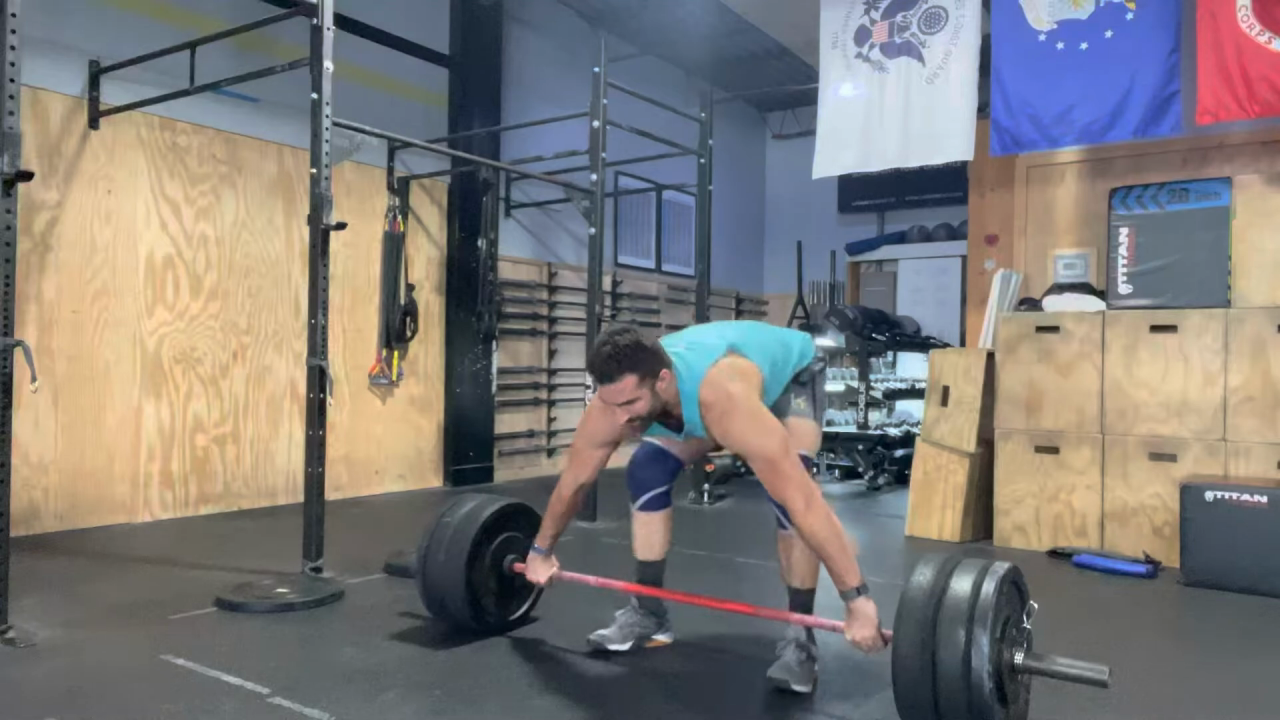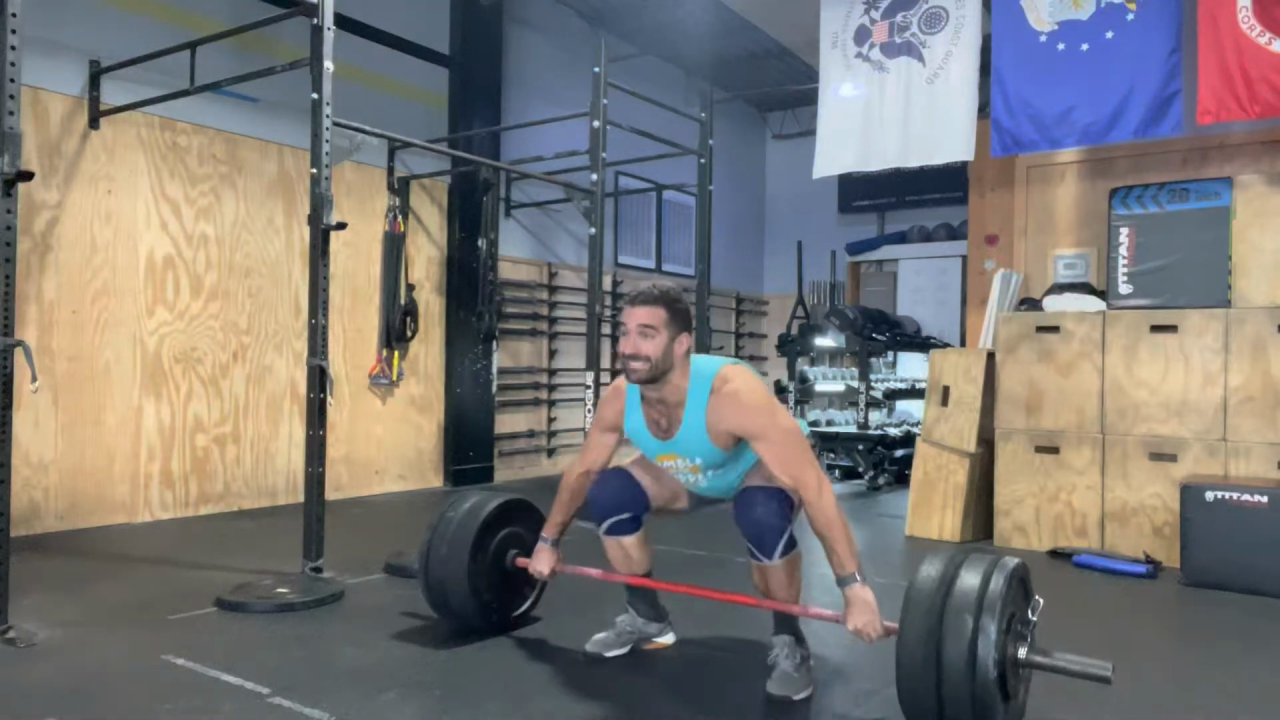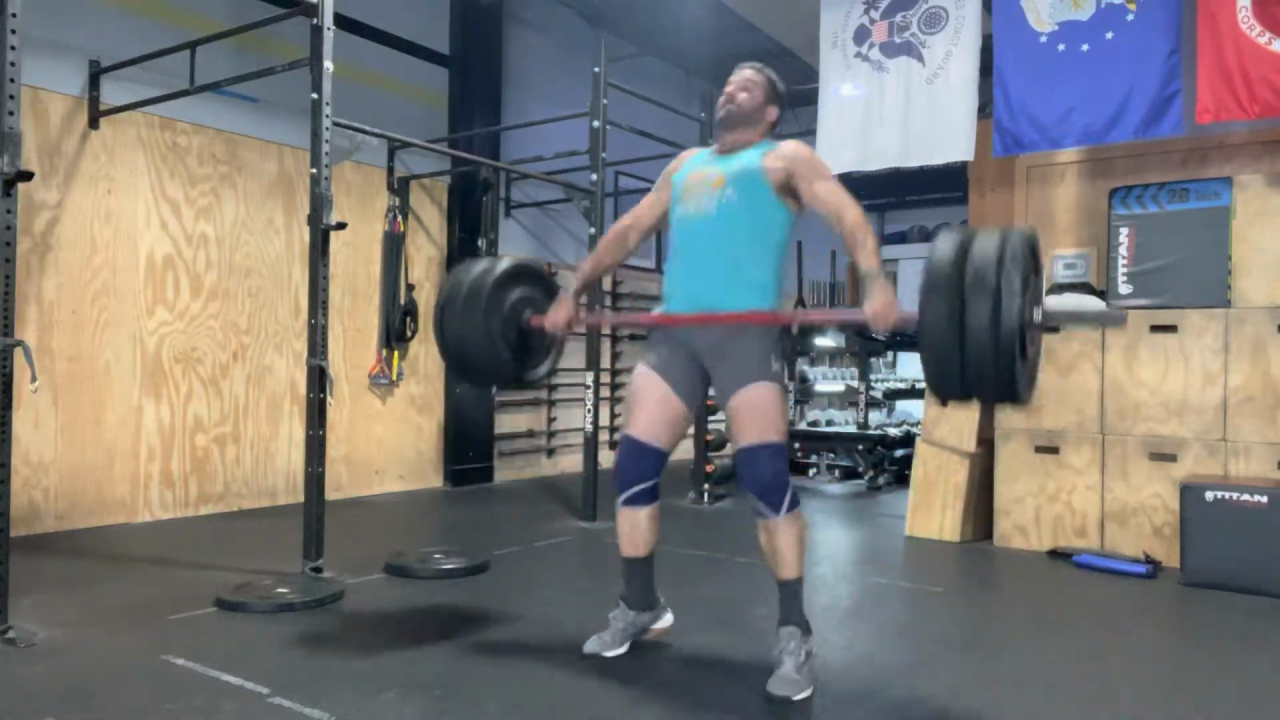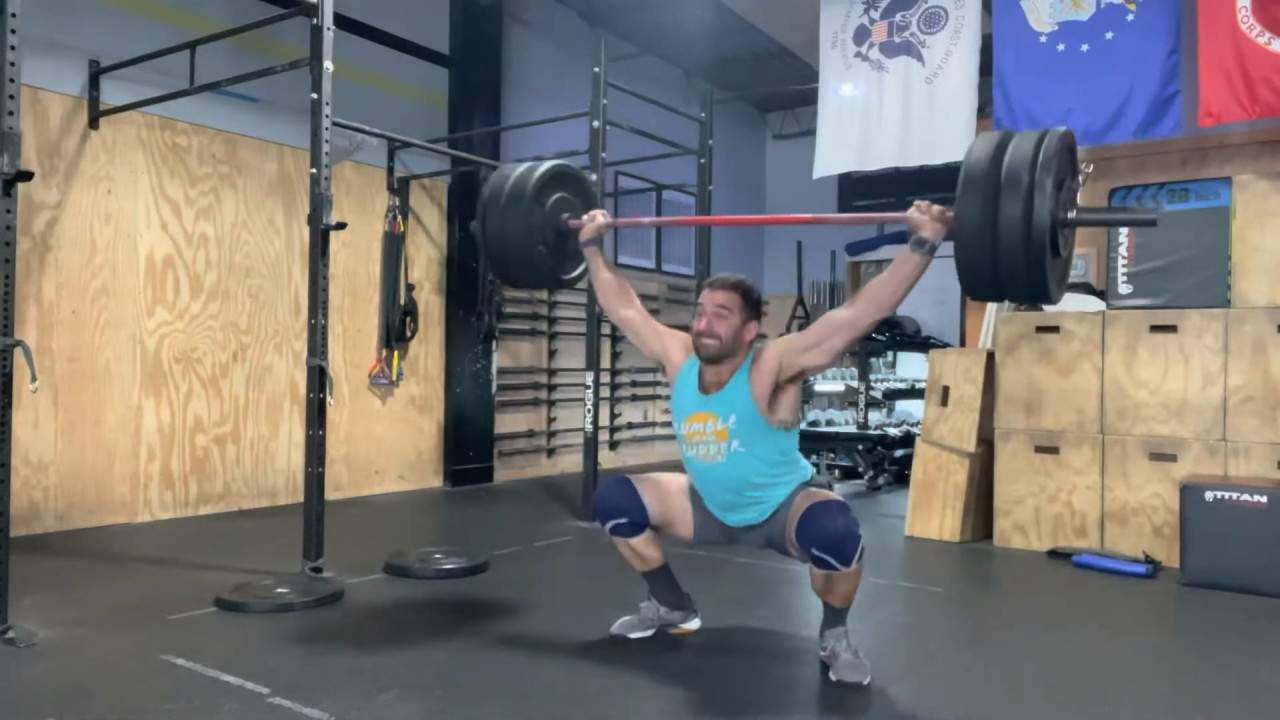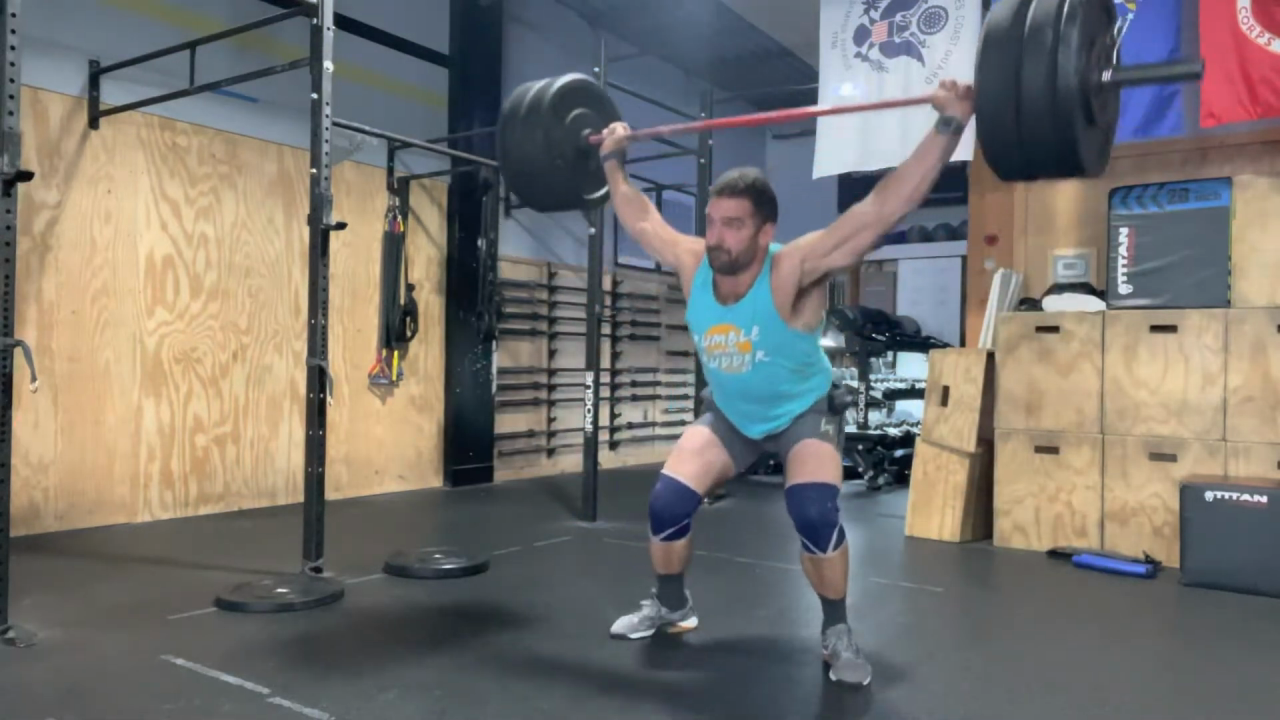
dt=0.7s
person 1, frame 1
left shoulder: (722, 396)
right shoulder: (615, 398)
left elbow: (804, 500)
right elbow: (574, 480)
left wrist: (857, 600)
right wrist: (541, 551)
left hip: (788, 374)
left knee: (789, 491)
right knee: (647, 473)
left ankle: (800, 637)
right ankle: (647, 612)
person 1, frame 2
left shoulder: (732, 393)
right shoulder: (619, 398)
left elbow: (813, 485)
right elbow: (582, 470)
left wrist: (854, 589)
right wrist: (548, 542)
left hip: (764, 459)
right hip: (692, 472)
left knee: (763, 517)
right knee: (609, 494)
left ankle: (788, 643)
right ankle: (647, 619)
person 1, frame 3
left shoulder: (786, 159)
right shoulder: (687, 165)
left elbow: (847, 217)
right elbow: (628, 231)
left wrist: (874, 281)
right wrist: (573, 292)
left hip: (745, 332)
right hip: (676, 333)
left knee: (763, 474)
right knee: (634, 465)
left ankle: (793, 635)
right ankle: (640, 608)
person 1, frame 4
left shoulder: (771, 370)
right shoulder: (679, 359)
left elbow: (860, 313)
right elbow: (624, 307)
left wrist: (924, 243)
right wrist: (592, 245)
left hip: (785, 507)
right hip: (712, 507)
left knee: (837, 532)
right knee: (614, 499)
left ankle: (834, 635)
right ankle: (671, 605)
person 1, frame 5
left shoulder: (792, 273)
right shoulder: (692, 265)
left elbow: (883, 209)
right elbow: (641, 218)
left wrist: (950, 124)
right wrist: (612, 161)
left hip: (802, 412)
right hip: (728, 415)
left knee: (813, 511)
right knee: (667, 503)
left ankle: (836, 632)
right ankle: (670, 604)
